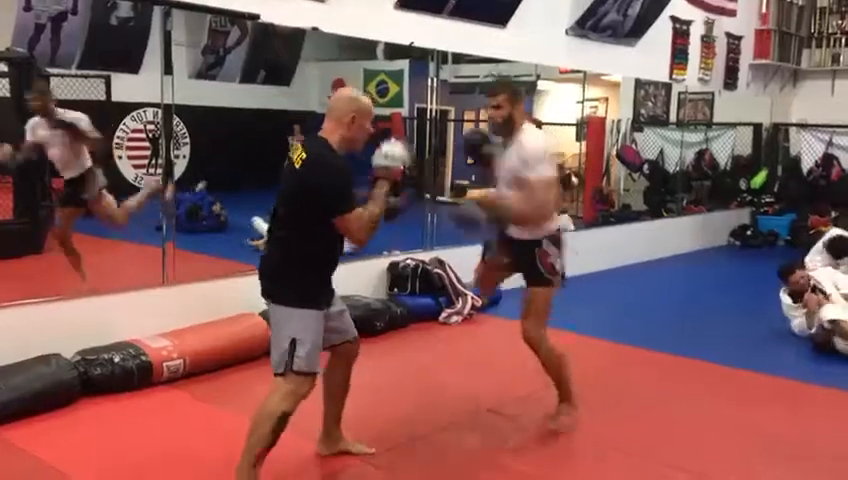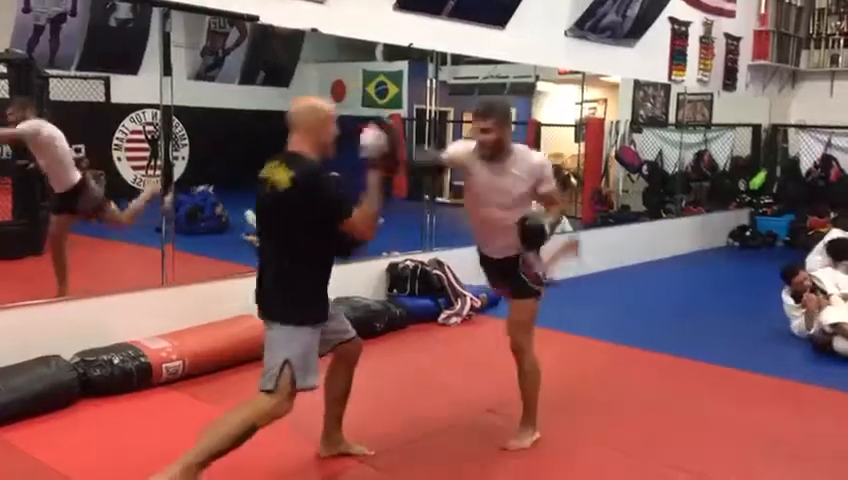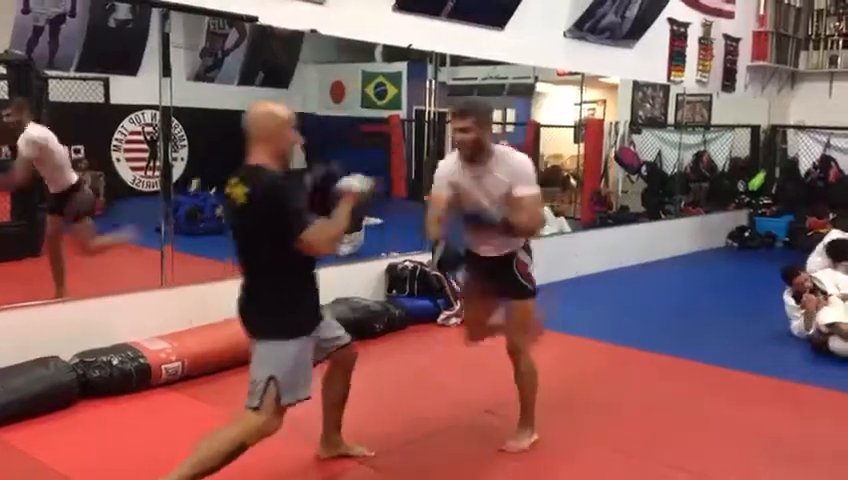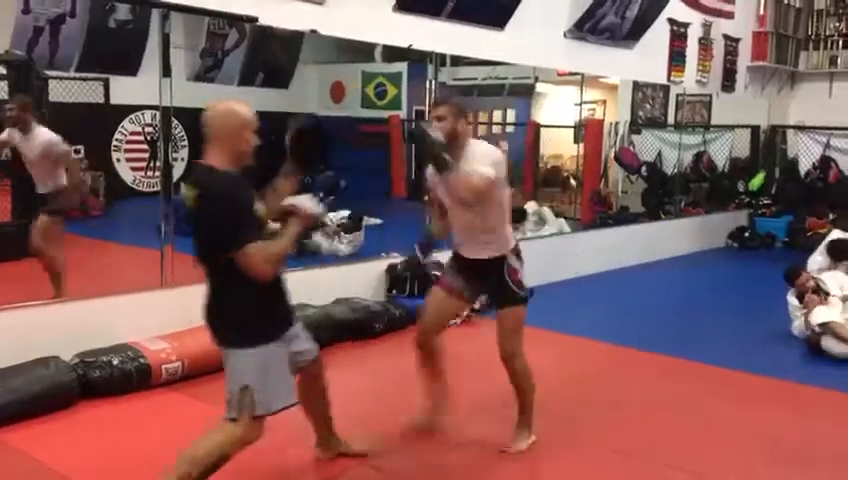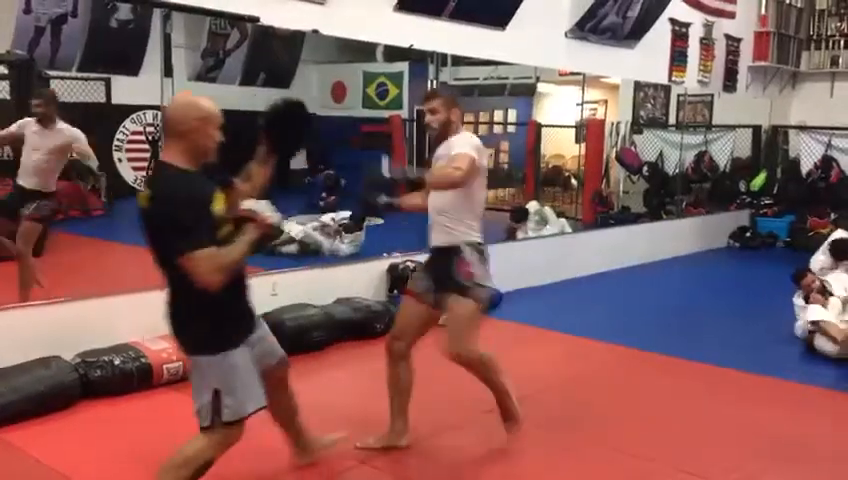
dt=0.1s
person 1, frame 1
left shoulder: (312, 150)
right shoulder: (332, 161)
right elbow: (358, 232)
right wrist: (384, 183)
left hip: (306, 277)
right hip: (293, 288)
left knee: (346, 347)
right knee: (295, 383)
left ankle: (330, 438)
person 1, frame 2
left shoulder: (278, 168)
right shoulder: (313, 178)
right elbow: (364, 229)
right wrist: (374, 177)
left hip: (304, 295)
right hip: (294, 304)
left knee: (350, 348)
right knee: (275, 401)
left ankle: (332, 439)
person 1, frame 3
left shoulder: (251, 180)
right shoulder: (265, 186)
right elbow: (323, 245)
right wrist: (346, 204)
left hip: (295, 306)
right hip: (277, 317)
left knee: (344, 355)
right knee: (263, 419)
left ankle: (331, 441)
person 1, frame 4
left shoulder: (223, 180)
right shoulder: (216, 194)
left elbow: (258, 212)
right elbow: (261, 266)
left wrist: (292, 175)
right wrist: (295, 224)
left hip: (266, 312)
right hip: (245, 323)
left knee: (311, 367)
right knee: (246, 427)
left ankle: (329, 442)
person 1, frame 5
left shoulder: (193, 175)
right shoulder: (171, 194)
left elbow: (241, 192)
right elbow: (212, 274)
left wrist: (267, 153)
right wrist: (251, 232)
left hip: (235, 312)
right hip: (211, 325)
left knee: (276, 368)
right knee: (225, 431)
left ankle: (303, 444)
person 2, frame 1
left shoulder: (535, 147)
right shoulder: (502, 137)
left elbow: (541, 210)
left wrist: (492, 204)
left hip: (540, 243)
right hip: (510, 237)
left knee: (532, 334)
right knee: (482, 282)
left ankle: (567, 402)
person 2, frame 2
left shoulder: (534, 163)
right shoulder: (465, 152)
left elbow: (554, 204)
left hip: (519, 256)
right hip: (488, 253)
left knee: (519, 344)
left ankle: (530, 424)
person 2, frame 3
left shoulder: (517, 165)
right shoulder: (449, 165)
left elbow: (533, 223)
right elbow: (436, 213)
left wrist: (498, 221)
right wrist: (438, 242)
left hip: (511, 257)
right hip: (477, 256)
left knee: (517, 348)
right knee: (475, 332)
left ankle: (527, 426)
right ankle: (526, 320)
person 2, frame 4
left shoulder: (487, 155)
right shoulder: (438, 169)
left elbow: (468, 197)
left wrist: (443, 166)
left hip: (500, 261)
right hip: (463, 261)
left knee: (510, 353)
right knee: (424, 334)
left ankle: (525, 427)
right ankle: (437, 405)
person 2, frame 5
left shoulder: (464, 143)
right shoulder: (446, 150)
left elbow: (448, 178)
right elbow: (427, 198)
right wrist: (392, 202)
left hip: (463, 255)
right hip: (438, 258)
left knee: (461, 350)
right knee: (396, 346)
left ankle: (507, 408)
right ankle: (397, 430)
person 3, frame 1
left shoulder: (74, 118)
right shoulder: (33, 125)
left elbow: (97, 144)
right elbow: (26, 153)
left wrist: (75, 129)
left hip: (87, 177)
right hip: (71, 183)
left knee: (117, 218)
right knee: (60, 235)
left ankle: (152, 186)
right ankle: (81, 275)
person 3, frame 2
left shoulder: (34, 127)
right shoulder: (39, 131)
left hip: (80, 190)
right hip: (63, 194)
left knee: (123, 221)
right knee: (54, 243)
left ankle: (153, 191)
right ankle: (63, 291)
person 3, frame 3
left shoulder: (29, 137)
right shoulder: (33, 132)
left elbow: (20, 178)
left hip: (73, 193)
right hip: (58, 193)
left knee: (89, 248)
right knee: (51, 244)
left ankle: (128, 238)
right ankle: (60, 293)
person 3, frame 4
left shoulder: (47, 139)
left elbow: (74, 165)
left wrist: (73, 191)
left hip: (58, 195)
right hip: (44, 194)
left knee: (37, 244)
right knee: (38, 245)
left ankle: (61, 294)
right ankle: (58, 293)
person 3, frame 5
left shoulder: (72, 135)
right shoulder: (26, 124)
left elbow: (93, 164)
left hip: (40, 196)
right hip: (20, 190)
left knee: (23, 250)
left ankle: (24, 303)
